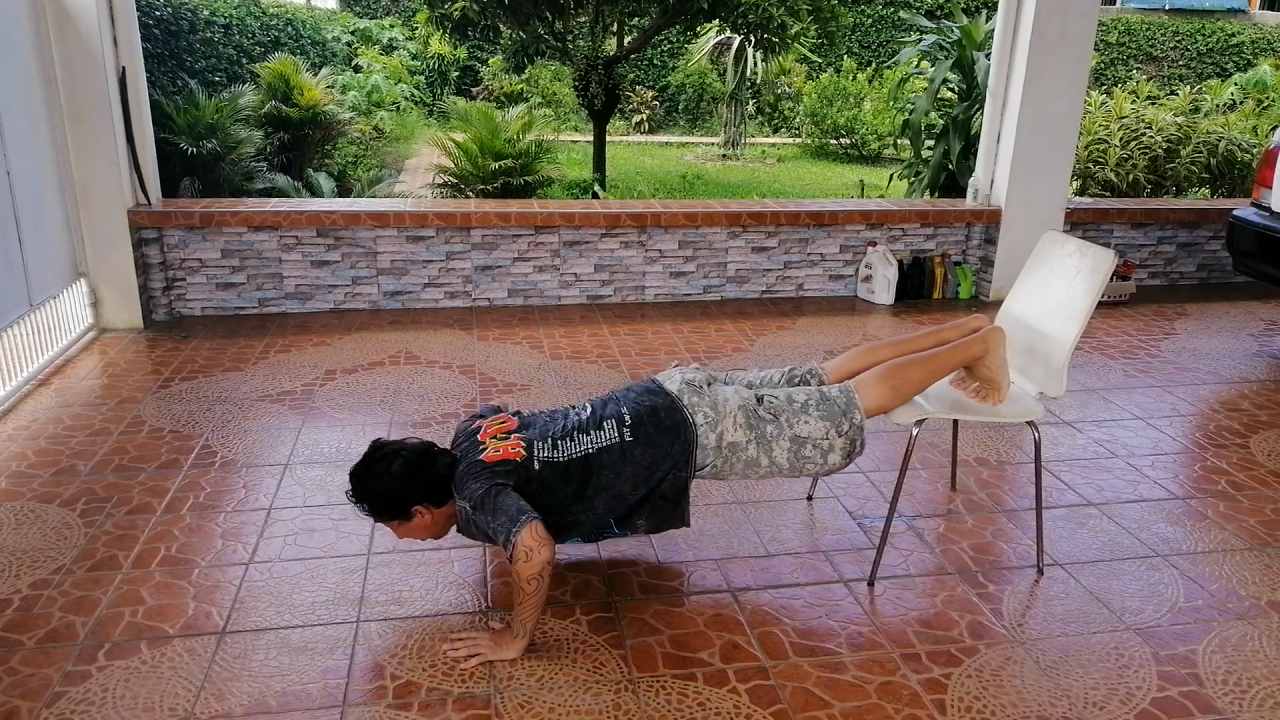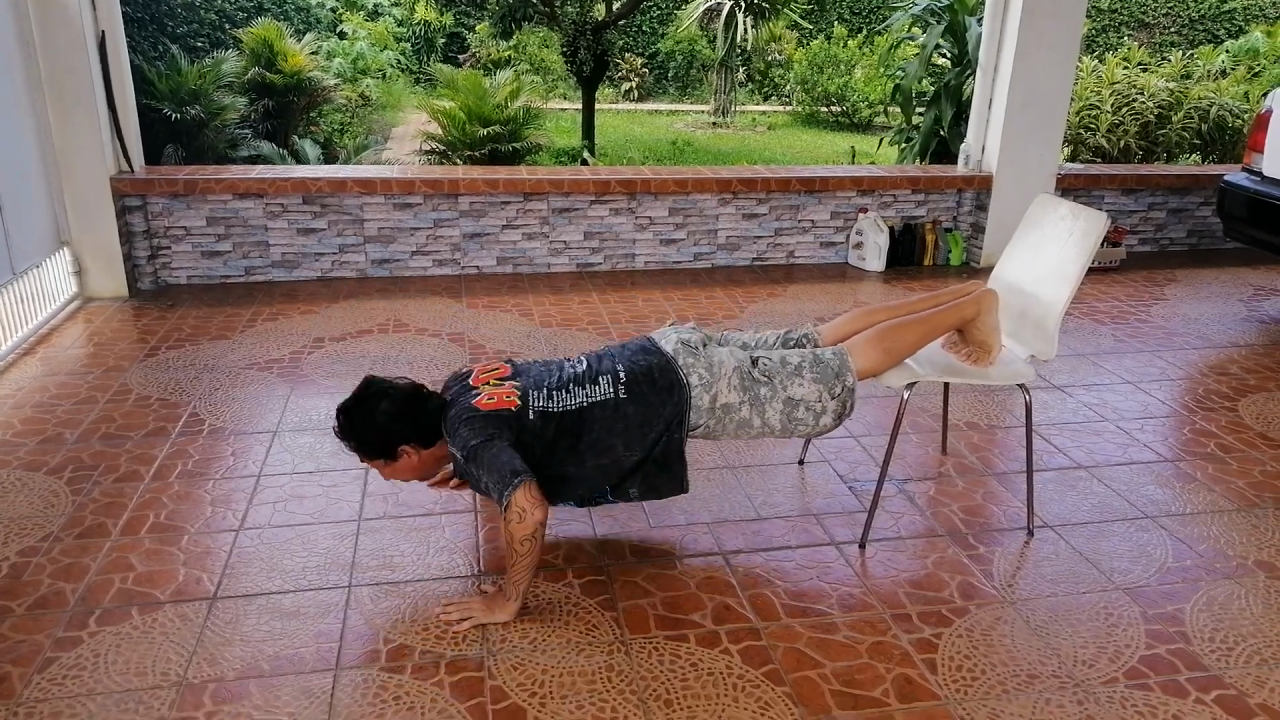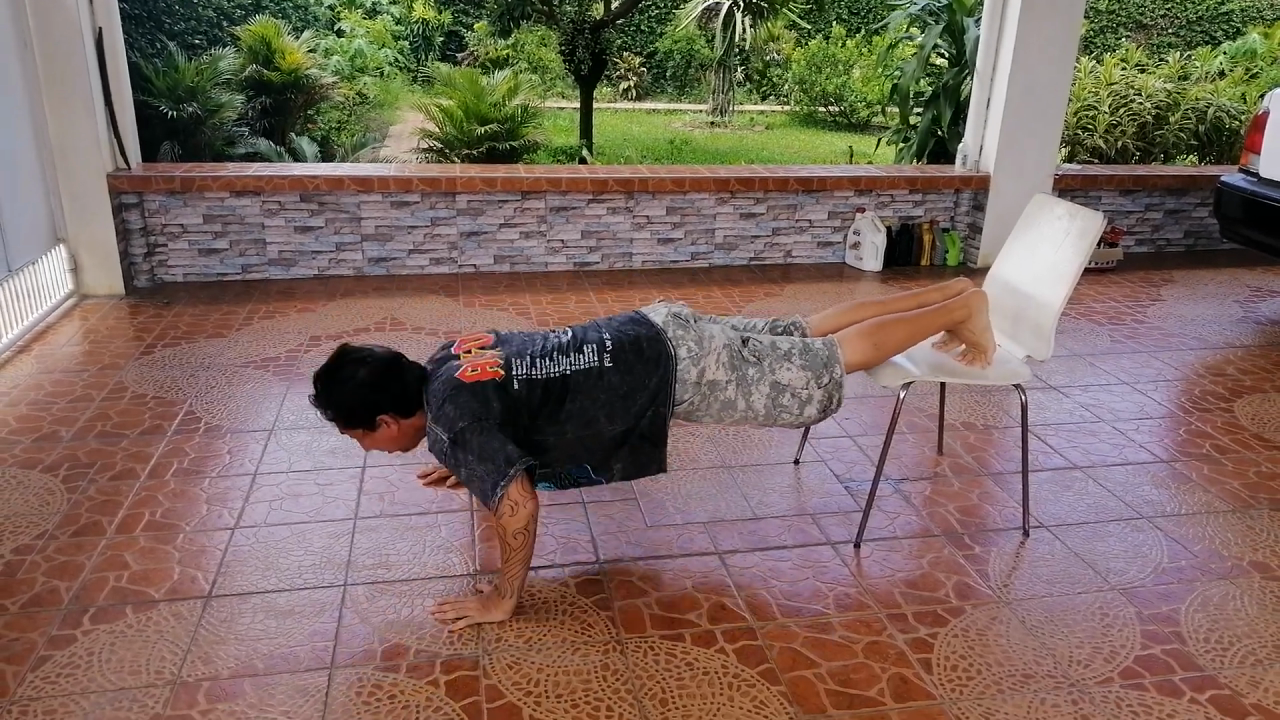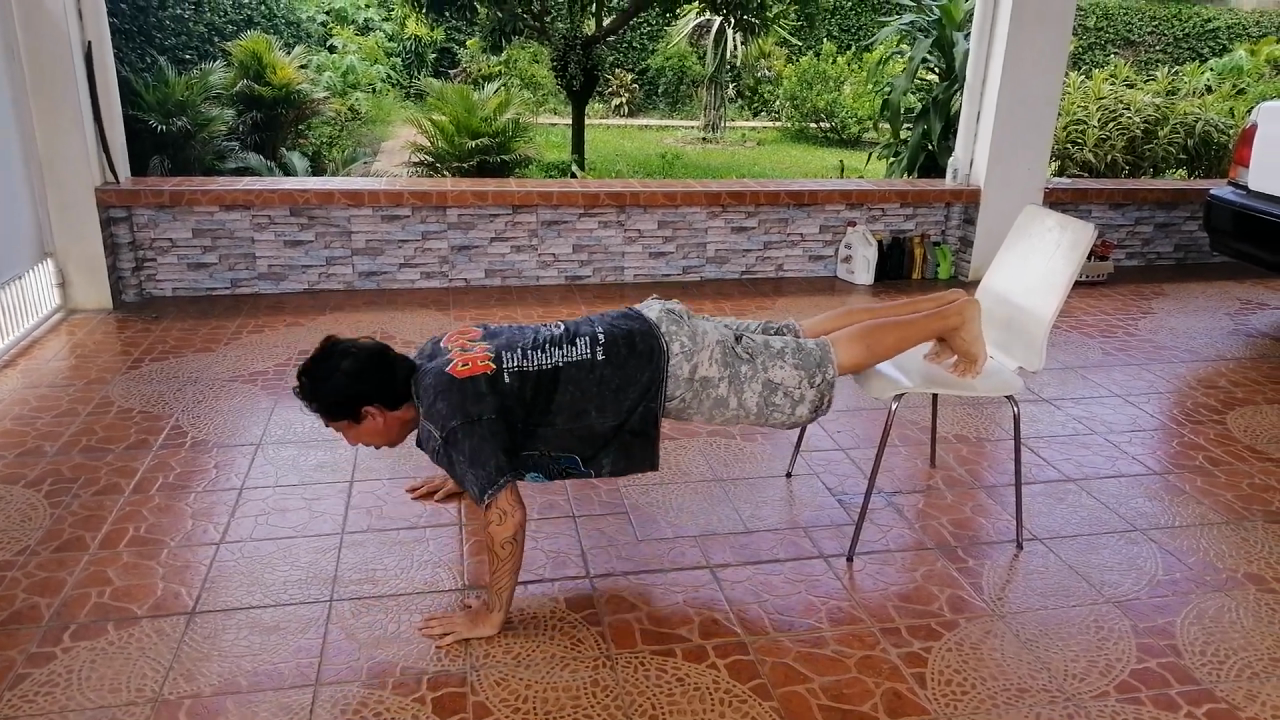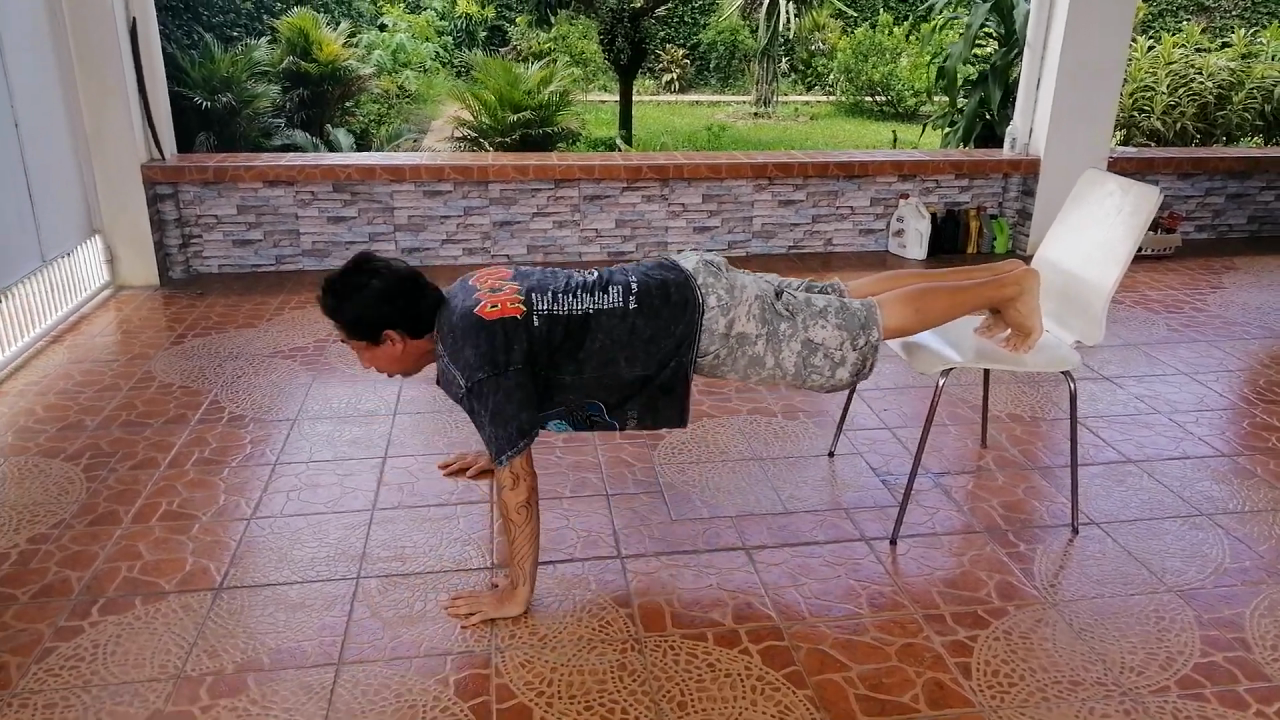
dt=1s
person 1, frame 1
left shoulder: (477, 491)
right shoulder: (468, 439)
left elbow: (536, 549)
left wrist: (515, 634)
left hip: (692, 432)
right hip: (676, 395)
left knee: (850, 412)
right knee: (825, 382)
left ankle: (980, 343)
right ankle: (963, 326)
person 1, frame 2
left shoulder: (473, 437)
right shoulder: (460, 388)
left elbow: (528, 510)
left wrist: (507, 599)
right wrist: (473, 464)
left hip: (684, 392)
right hip: (669, 355)
left knee: (841, 373)
right knee: (818, 346)
left ankle: (972, 306)
right ankle: (959, 292)
person 1, frame 3
left shoulder: (454, 420)
right shoulder: (445, 364)
left elbow: (519, 504)
left wrist: (503, 597)
right wrist: (468, 459)
left hip: (672, 372)
right hip: (658, 332)
left knee: (835, 360)
right knee: (810, 335)
left ankle: (962, 307)
right ankle: (947, 293)
person 1, frame 4
left shoulder: (443, 416)
right shoulder: (431, 361)
left elbow: (507, 513)
left wrist: (492, 612)
right wrist: (461, 470)
left hip: (663, 367)
right hip: (648, 332)
left knee: (824, 363)
right knee: (801, 339)
left ankle: (954, 313)
right ankle: (940, 302)
person 1, frame 5
left shoulder: (468, 352)
right shoulder: (460, 297)
left elbow: (518, 475)
left wrist: (517, 590)
right wrist: (496, 442)
left hip: (701, 319)
right hip: (687, 283)
left knee: (862, 332)
right knee: (845, 301)
left ankle: (1010, 284)
right ankle: (997, 272)
